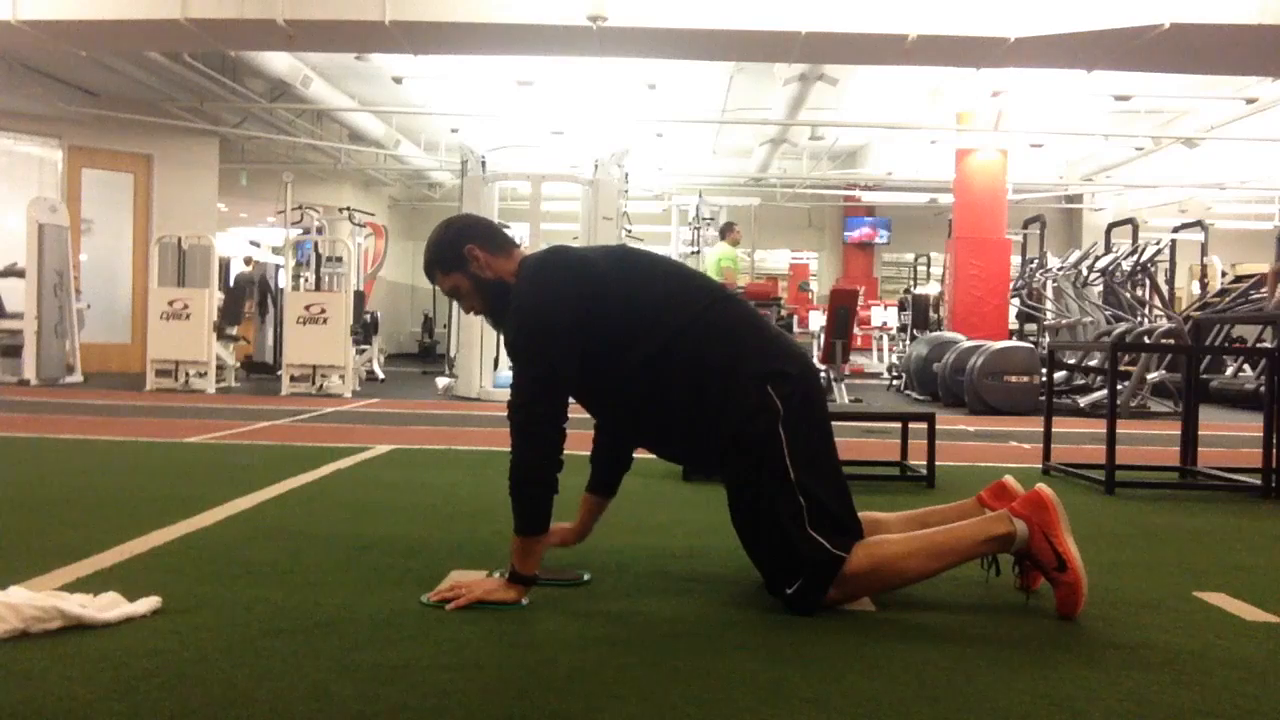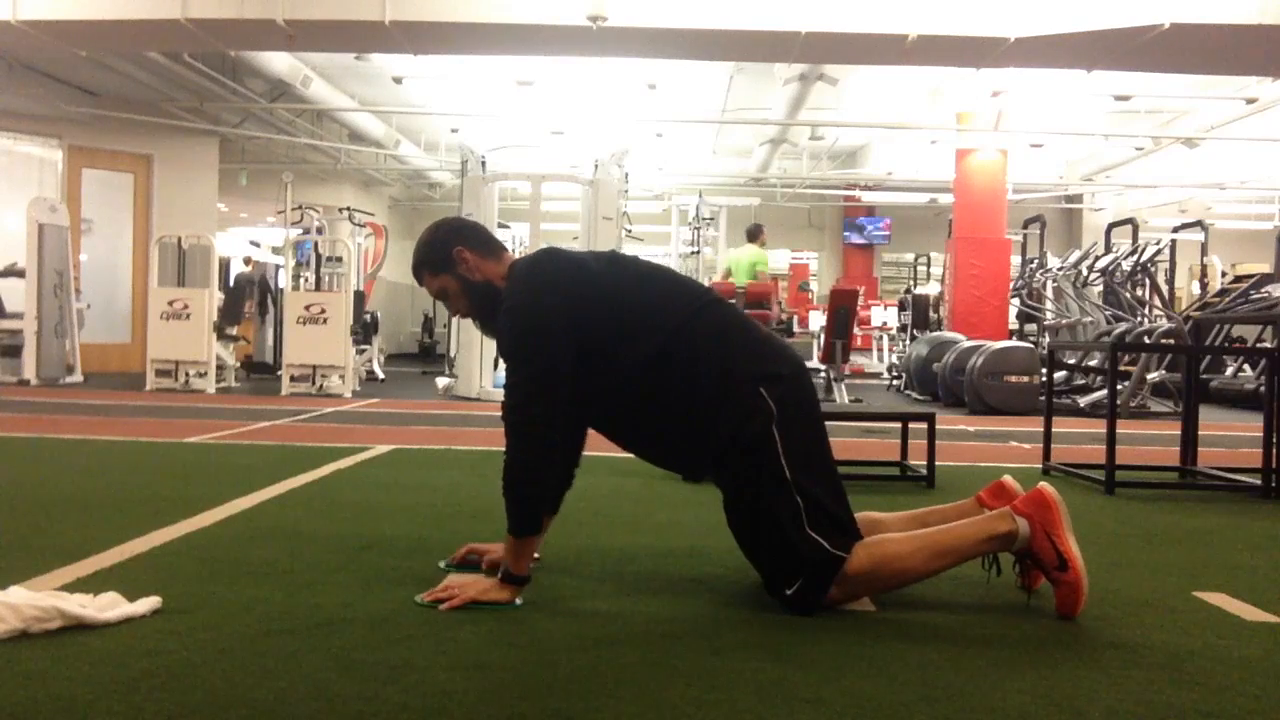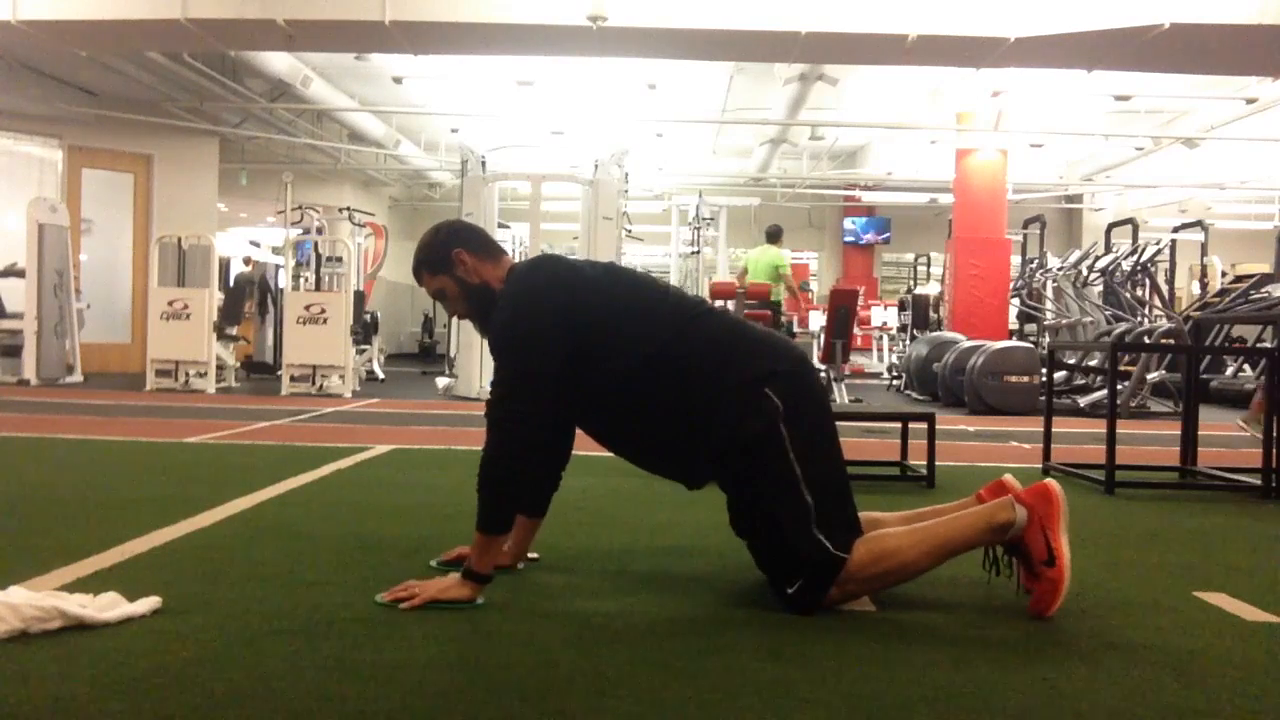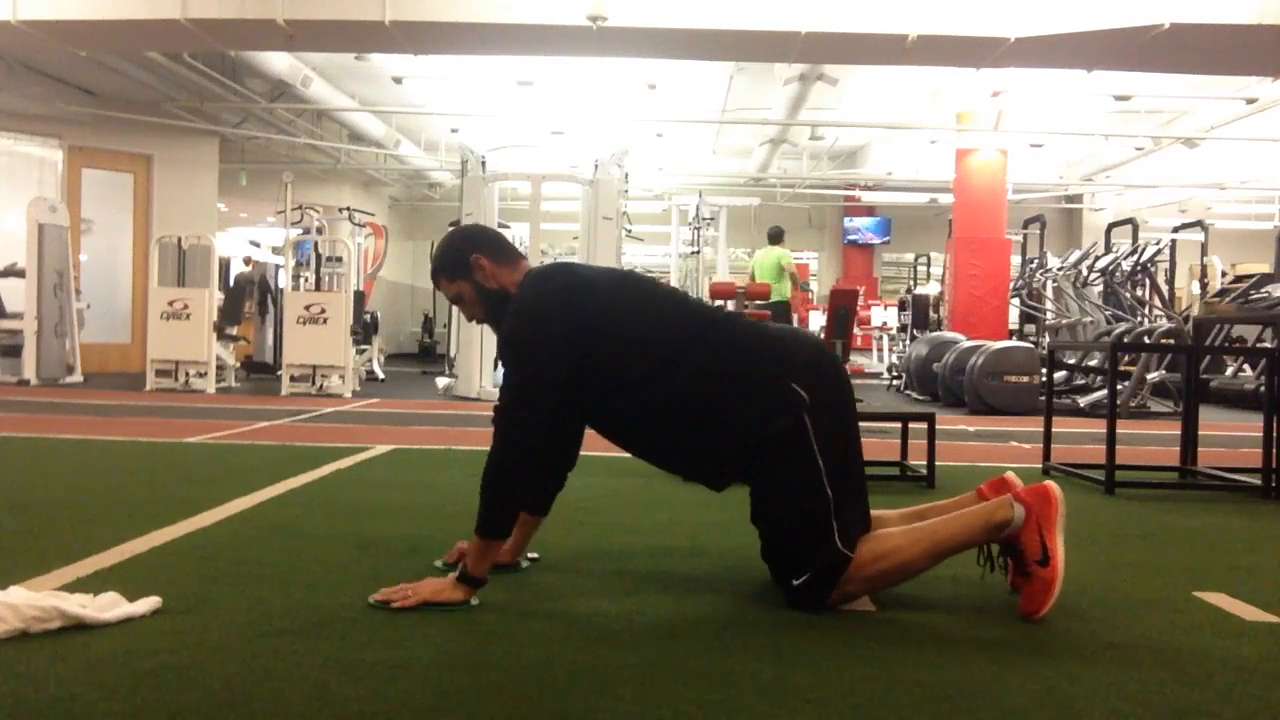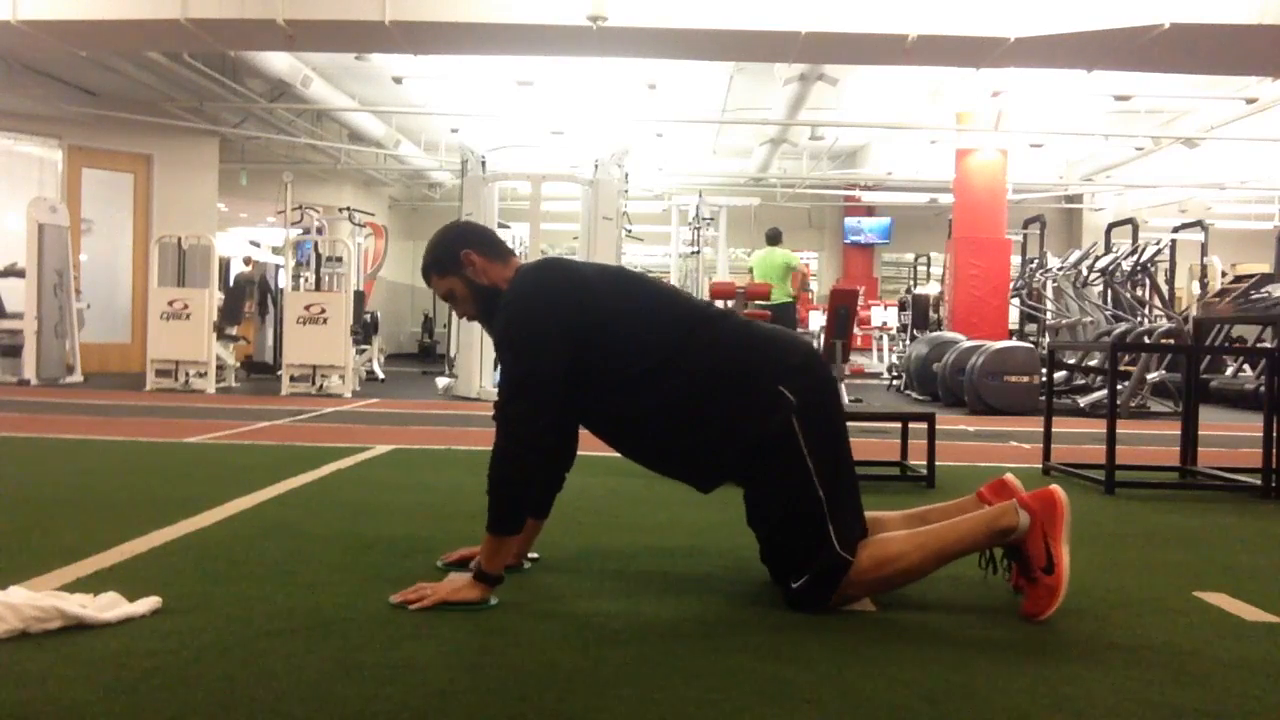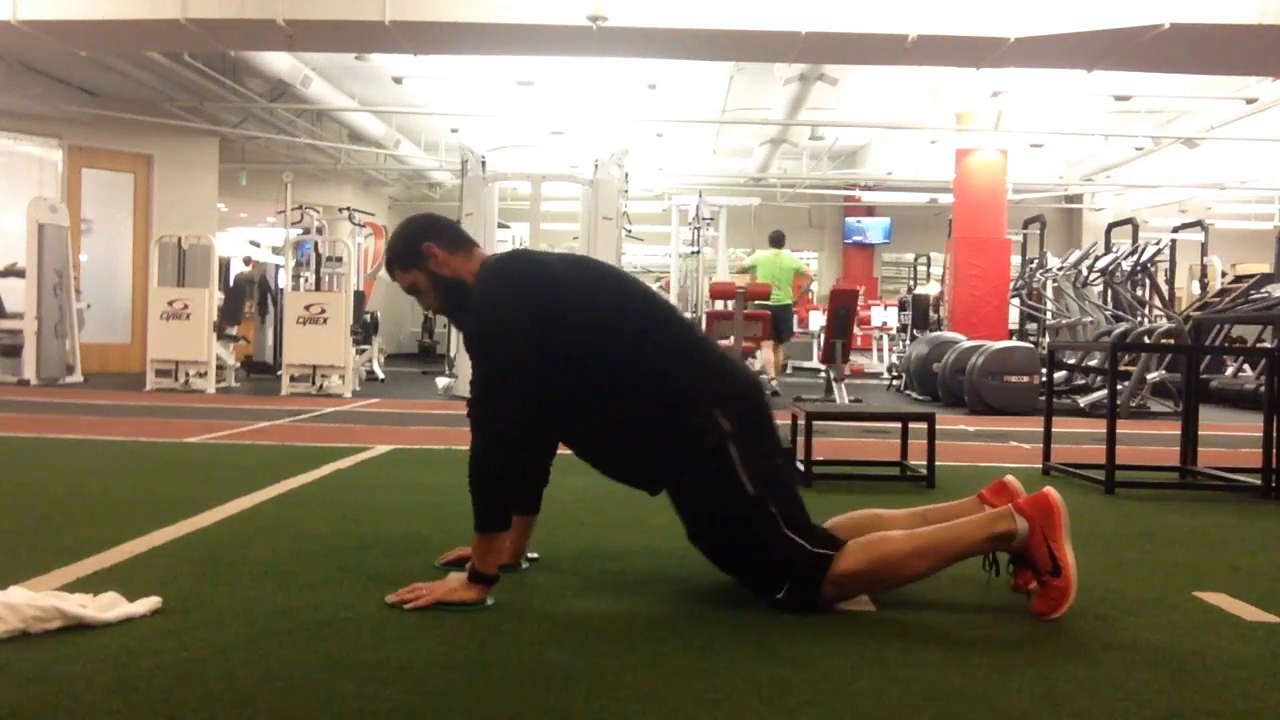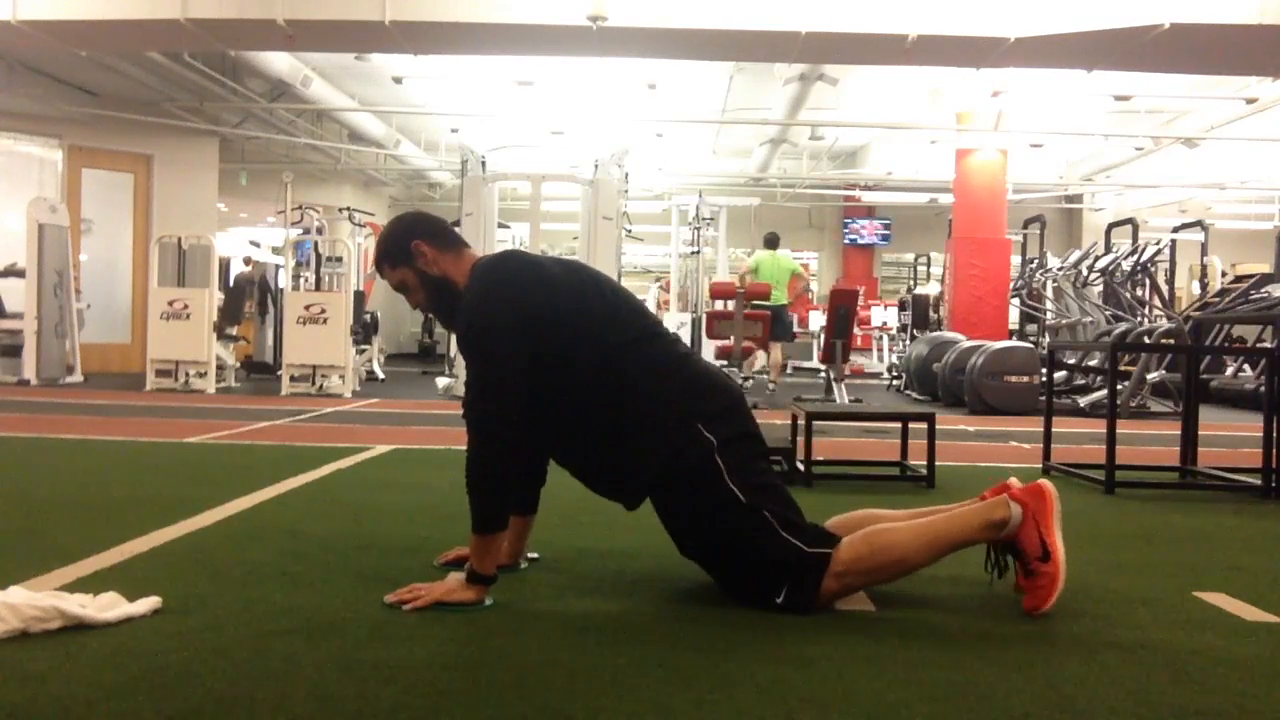
dt=0.5s
person 1, frame 1
left shoulder: (539, 293)
right shoulder: (571, 286)
left elbow: (536, 433)
right elbow: (619, 413)
left wrist: (519, 575)
right wrist: (580, 525)
left hip: (760, 401)
right hip: (757, 398)
left knee: (816, 580)
right knee: (831, 543)
left ankle: (1013, 526)
right ankle: (991, 508)
person 1, frame 2
left shoulder: (532, 296)
right shoulder: (555, 291)
left elbow: (532, 438)
right elbow: (560, 435)
left wrist: (510, 576)
right wrist: (519, 545)
left hip: (752, 403)
right hip: (745, 404)
left knee: (818, 579)
right knee: (829, 542)
left ankle: (1015, 524)
right ankle: (990, 506)
person 1, frame 3
left shoulder: (529, 301)
right shoulder: (551, 296)
left elbow: (512, 437)
right elbow: (545, 437)
left wrist: (475, 574)
right wrist: (511, 548)
left hip: (758, 403)
right hip: (750, 405)
left knee: (820, 578)
right knee: (824, 543)
left ankle: (1015, 515)
right ankle: (988, 505)
person 1, frame 4
left shoulder: (538, 307)
right shoulder: (564, 304)
left elbow: (517, 443)
right elbow: (553, 444)
left wrist: (468, 575)
right wrist: (510, 547)
left hip: (791, 397)
right hip: (782, 397)
left knee: (818, 579)
right knee: (826, 543)
left ankle: (1012, 515)
right ankle: (987, 504)
person 1, frame 5
left shoulder: (531, 303)
right shoulder: (557, 300)
left elbow: (522, 440)
right elbow: (550, 443)
left wrist: (486, 575)
right wrist: (510, 545)
left hip: (777, 399)
right hip: (770, 400)
left knee: (820, 582)
right knee: (825, 548)
left ankle: (1017, 520)
right ankle: (989, 506)
person 1, frame 6
left shoulder: (500, 295)
right shoulder: (524, 286)
left elbow: (499, 436)
right elbow: (531, 431)
left wrist: (480, 574)
right wrist: (509, 546)
left hip: (706, 423)
right hip: (702, 422)
left knee: (812, 578)
right knee: (807, 545)
left ankle: (1015, 524)
right ankle: (987, 507)
person 1, frame 7
left shoulder: (492, 295)
right shoulder: (517, 287)
left elbow: (495, 438)
right elbow: (526, 433)
left wrist: (479, 577)
right wrist: (507, 547)
left hip: (687, 437)
right hip: (685, 432)
left knee: (814, 578)
right knee: (811, 546)
left ankle: (1006, 516)
right ankle: (991, 507)
